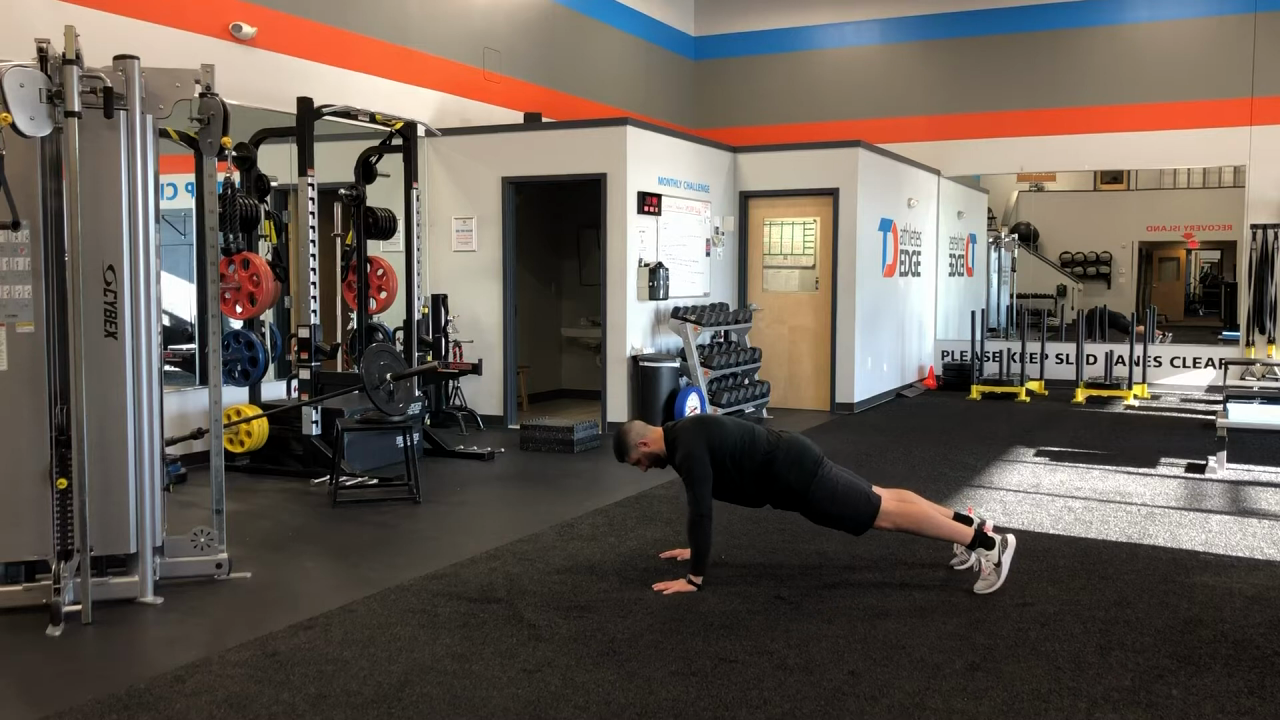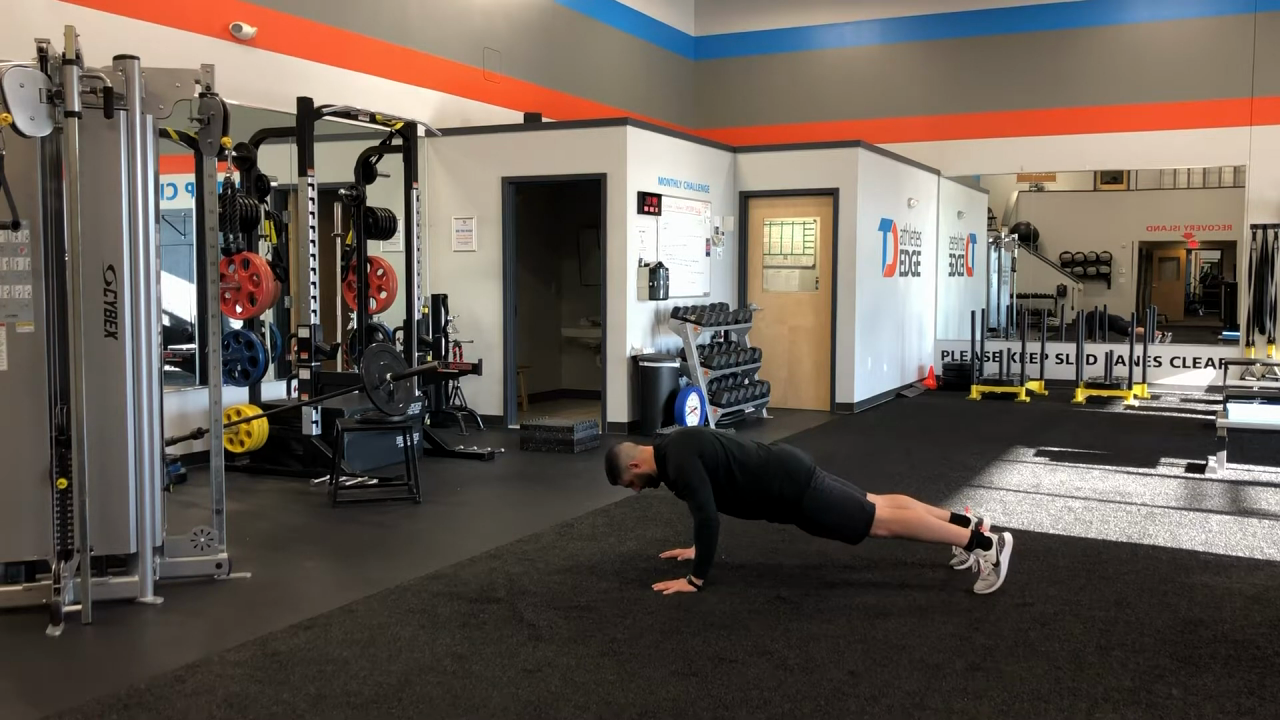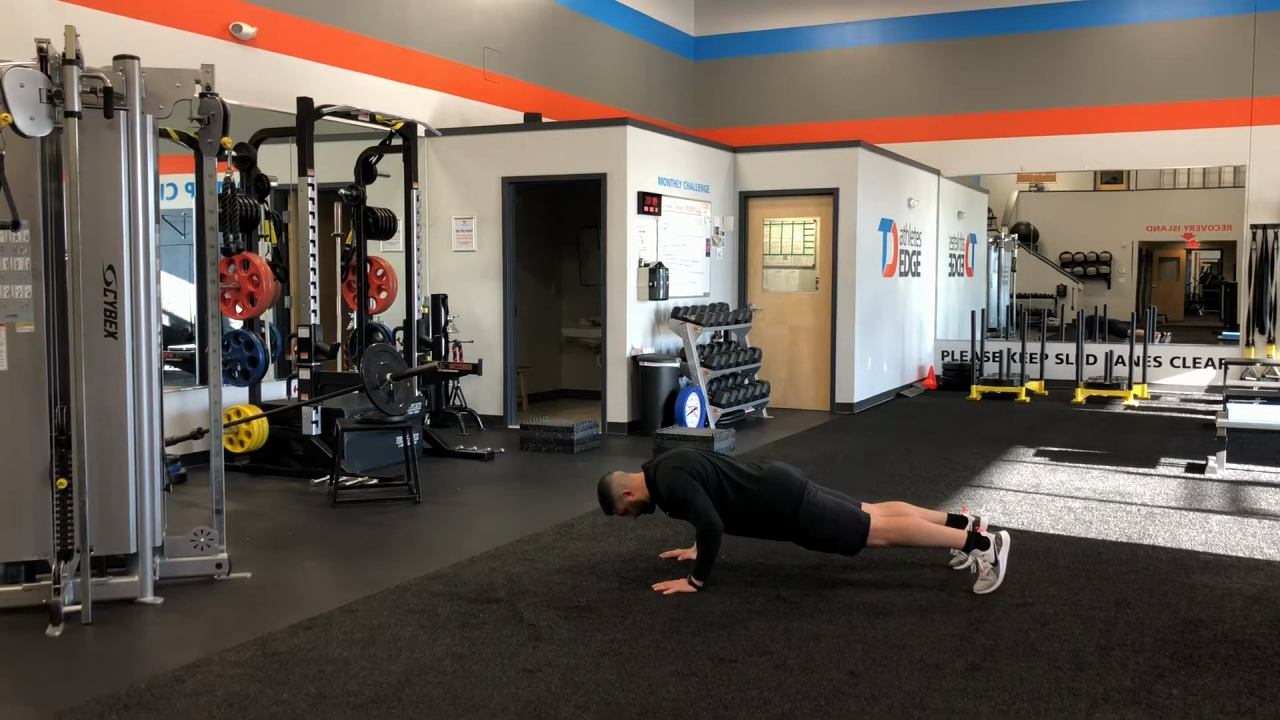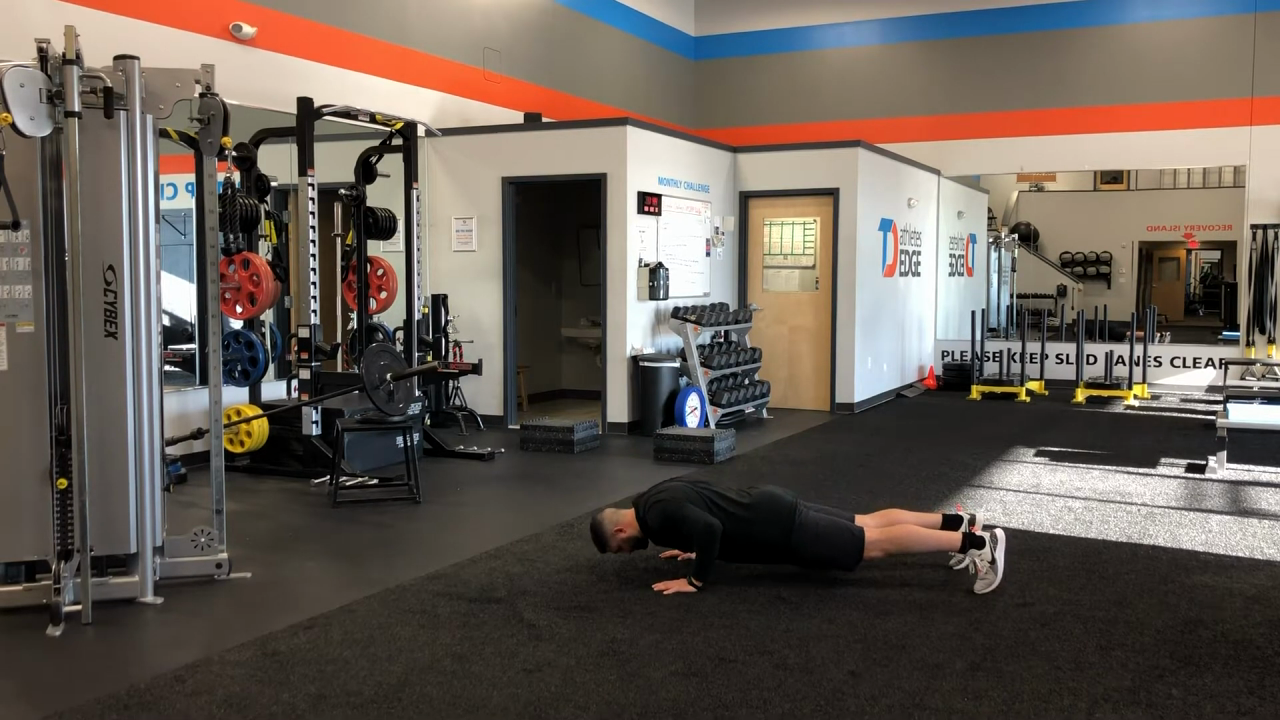
dt=1s
person 1, frame 1
left shoulder: (687, 448)
right shoulder: (686, 434)
left elbow: (700, 510)
right elbow: (702, 506)
left wrist: (694, 577)
right wrist: (696, 548)
left hip: (795, 474)
right hip: (793, 463)
left knee: (885, 513)
right knee: (881, 497)
left ankle: (988, 544)
right ankle: (967, 524)
person 1, frame 2
left shoulder: (678, 462)
right shoulder: (677, 447)
left elbow: (708, 516)
right elbow: (709, 505)
left wrist: (696, 579)
right wrist: (698, 547)
left hip: (790, 488)
right hip: (788, 473)
left knee: (880, 520)
right knee: (876, 503)
left ankle: (984, 543)
right ankle: (964, 522)
person 1, frame 3
left shoulder: (669, 483)
right shoulder: (668, 468)
left elbow: (712, 524)
left wrist: (696, 579)
right wrist: (698, 548)
left hip: (785, 505)
right hip: (780, 488)
left knee: (879, 531)
right knee: (873, 513)
left ankle: (983, 544)
right ankle: (961, 523)
person 1, frame 4
left shoulder: (658, 514)
right shoulder: (659, 499)
left elbow: (711, 529)
left wrist: (696, 581)
right wrist: (693, 548)
left hip: (779, 528)
right hip: (771, 508)
left knee: (875, 544)
right knee: (867, 523)
left ankle: (978, 543)
right ankle: (958, 523)
